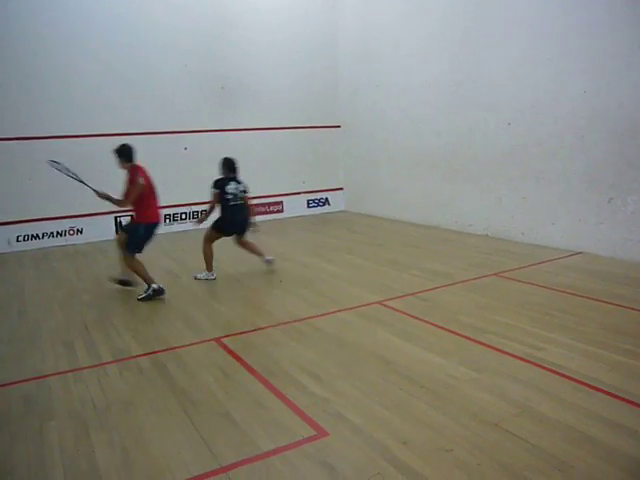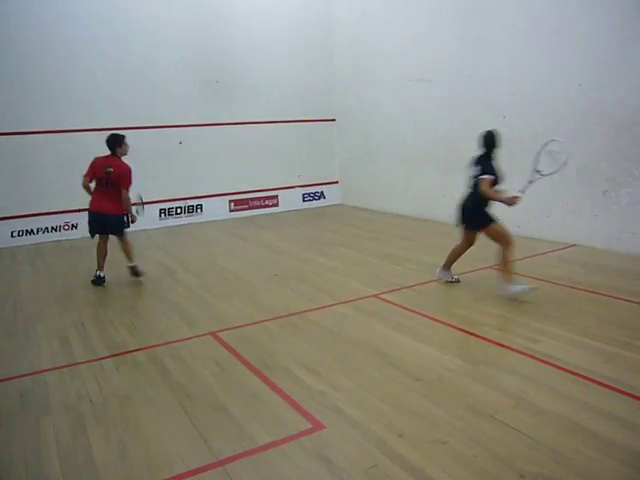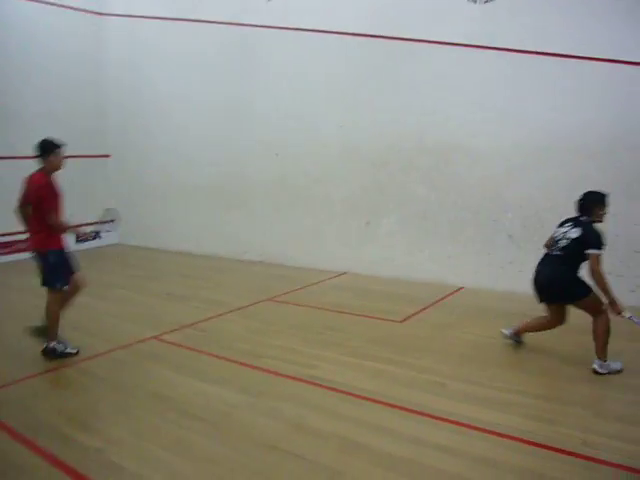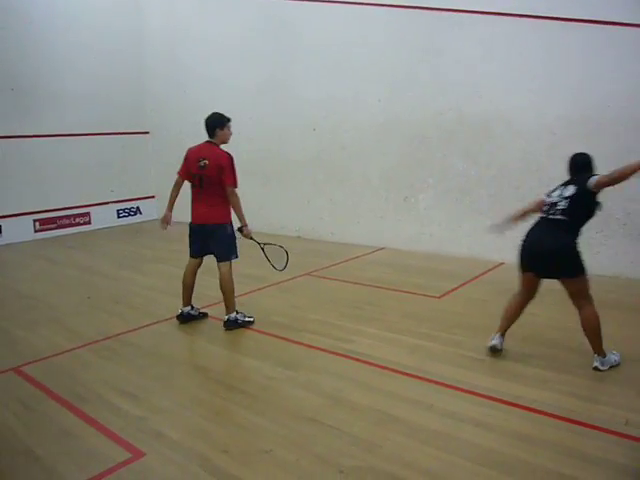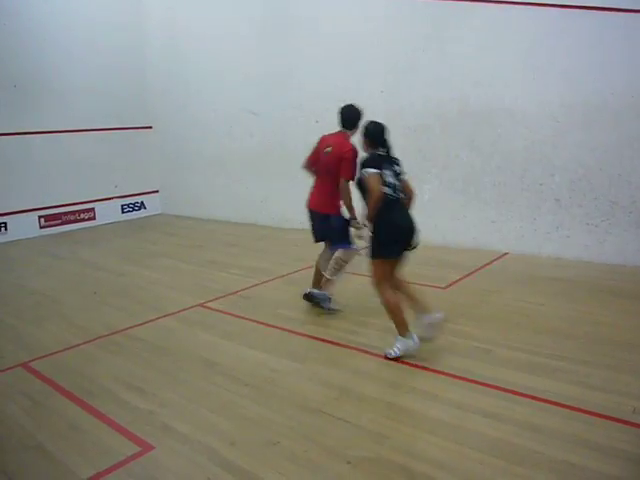
dt=1s
person 1, frame 1
left shoulder: (136, 170)
right shoulder: (133, 173)
left elbow: (141, 183)
right elbow: (122, 202)
left wrist: (128, 202)
right wrist: (107, 197)
left hip: (147, 219)
right hip: (142, 219)
left knee: (128, 254)
right knee: (121, 238)
left ankle: (154, 287)
right ankle: (126, 277)
person 1, frame 2
left shoulder: (97, 162)
right shoulder: (125, 168)
left elbow: (85, 183)
right elbow: (124, 195)
right wrist: (130, 213)
left hip: (96, 209)
right hip: (116, 211)
left knee: (103, 239)
right knee: (123, 238)
left ankle: (100, 273)
right ankle: (132, 265)
person 1, frame 3
left shoulder: (34, 179)
right shoulder: (46, 183)
left elbow: (22, 208)
right elbow: (53, 220)
left wrist: (33, 230)
right wrist: (76, 230)
left hip: (43, 242)
right hip: (50, 245)
left knee: (76, 283)
right knee: (56, 293)
left ankle: (47, 328)
right ankle: (52, 344)
person 1, frame 4
left shoulder: (192, 153)
right shoulder: (224, 158)
left elbow: (178, 183)
right elbow: (230, 193)
left wrist: (168, 210)
right wrist: (243, 224)
left hip: (197, 219)
right hip: (219, 221)
left knee: (194, 262)
right knee: (225, 265)
left ankle: (186, 309)
right ankle: (231, 315)
person 1, frame 5
left shoulder: (325, 140)
right shoulder: (349, 149)
left elbow: (308, 166)
right elbow: (343, 186)
right wrist: (352, 216)
left hip: (314, 204)
right hip: (328, 208)
left knee: (330, 248)
right knee: (347, 249)
left ankle: (315, 290)
right ankle: (321, 291)
person 2, frame 1
left shoulder: (219, 183)
right shoulder: (242, 184)
left elbow: (213, 204)
right elbow: (247, 204)
left wrist: (205, 217)
right wrist: (250, 219)
left hip: (229, 219)
right hip: (242, 219)
left knee: (207, 241)
right knee: (240, 240)
left ankle: (209, 272)
right ankle: (265, 258)
person 2, frame 2
left shoulder: (480, 160)
right shoulder: (488, 166)
right elbow: (484, 190)
left wrist: (497, 192)
right wrist: (504, 200)
left hip: (470, 207)
right hip: (476, 210)
left knee: (467, 243)
right knee: (507, 242)
left ankle: (444, 272)
right ankle: (509, 285)
person 2, frame 3
left shoulder: (567, 223)
right shoulder: (593, 235)
left elbow: (548, 245)
right elbow: (595, 270)
right wrist: (611, 299)
left hip: (542, 275)
right hip: (563, 279)
left knee: (556, 318)
right knee: (600, 312)
left ankle: (514, 332)
right ankle: (602, 362)
person 2, frame 4
left shoulder: (558, 189)
right shoulder: (587, 186)
left elbow: (533, 207)
right elbow: (610, 178)
left wrist: (509, 221)
left hip: (532, 242)
right hip: (561, 247)
left knee: (524, 294)
right knee: (584, 304)
left ankle: (498, 338)
right ankle: (601, 357)
person 2, frame 5
left shoulder: (369, 163)
right shoulder: (393, 162)
left elbow: (376, 191)
right elbow: (409, 193)
left wrist: (368, 219)
left hip: (387, 228)
right hip: (404, 224)
left knee: (383, 285)
right knee: (391, 279)
left ankle: (406, 338)
right ankle: (426, 314)
